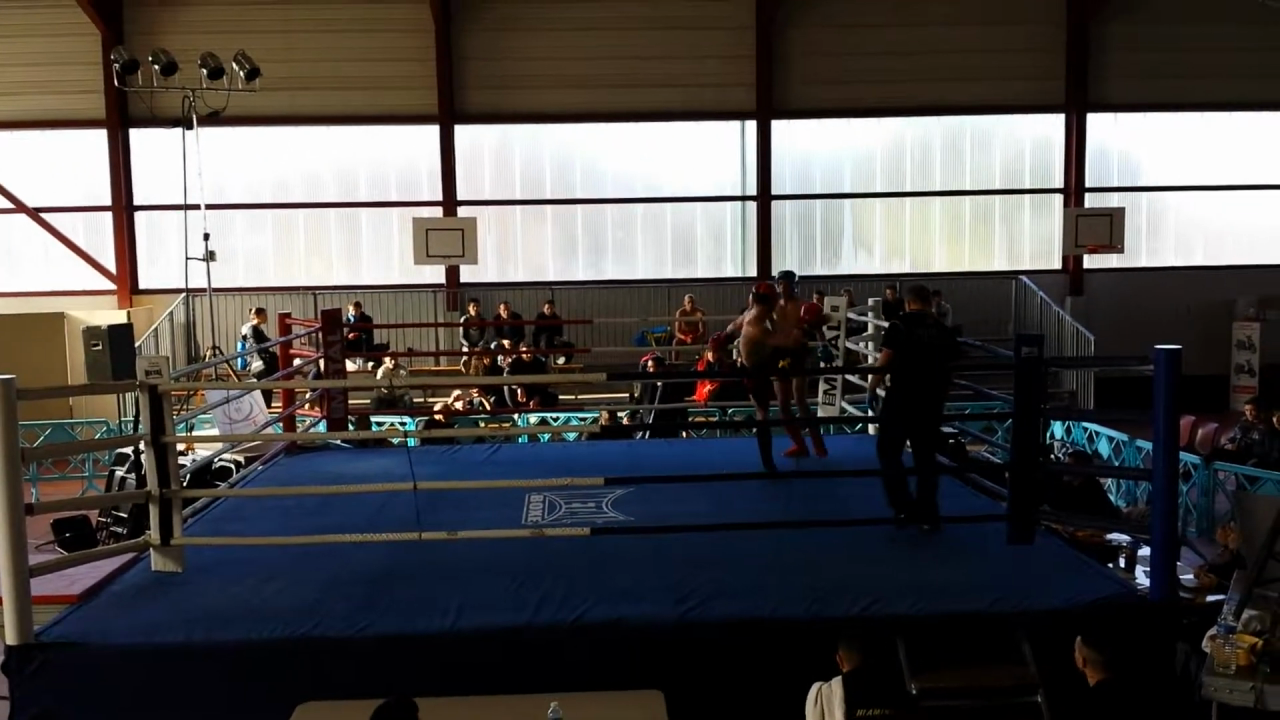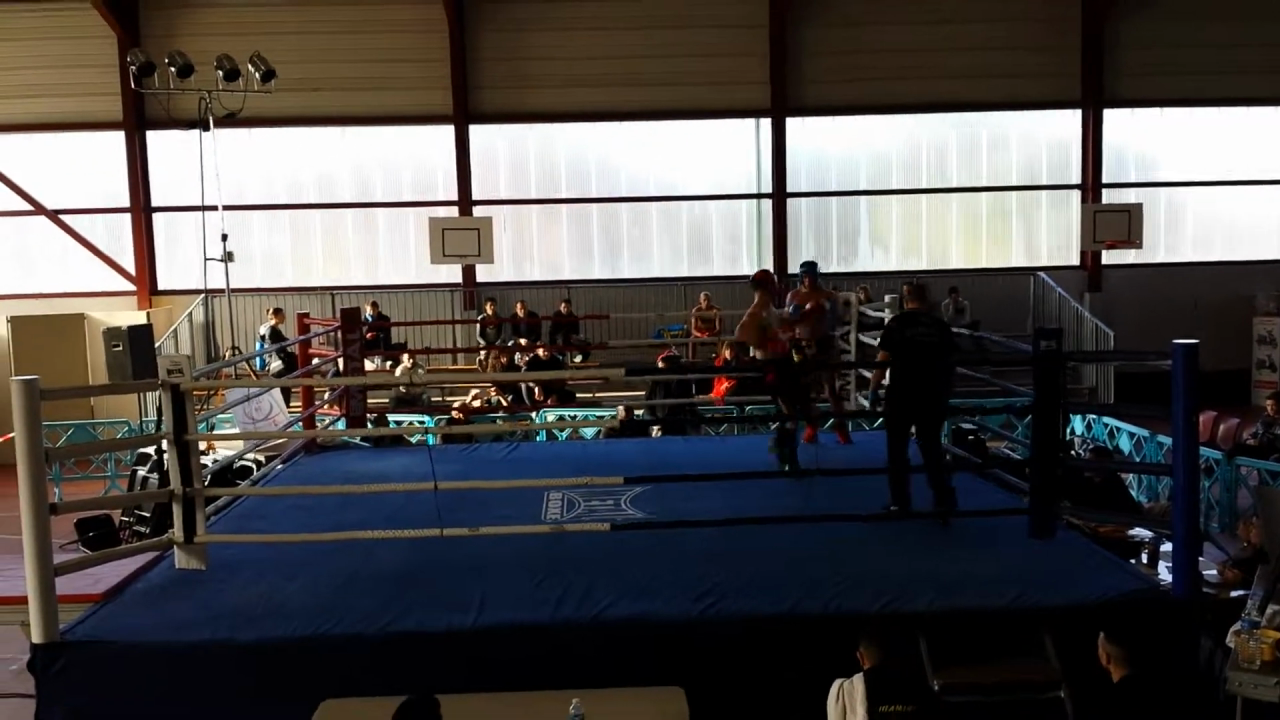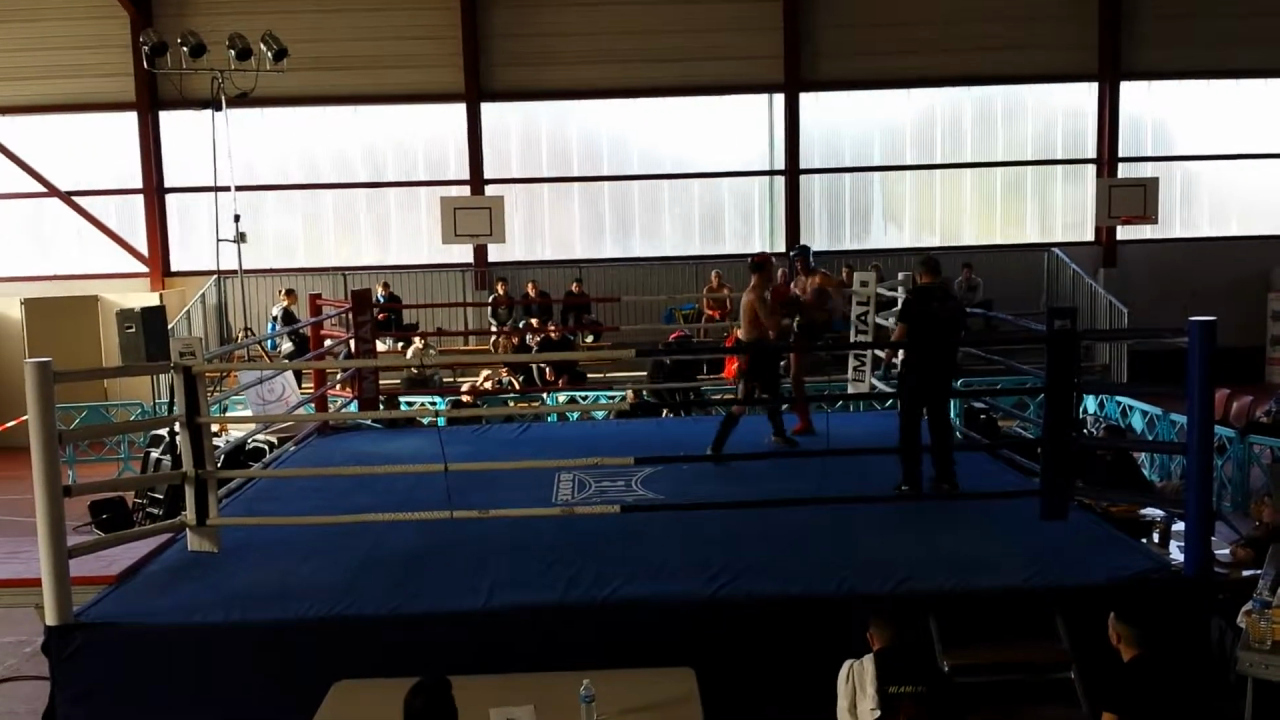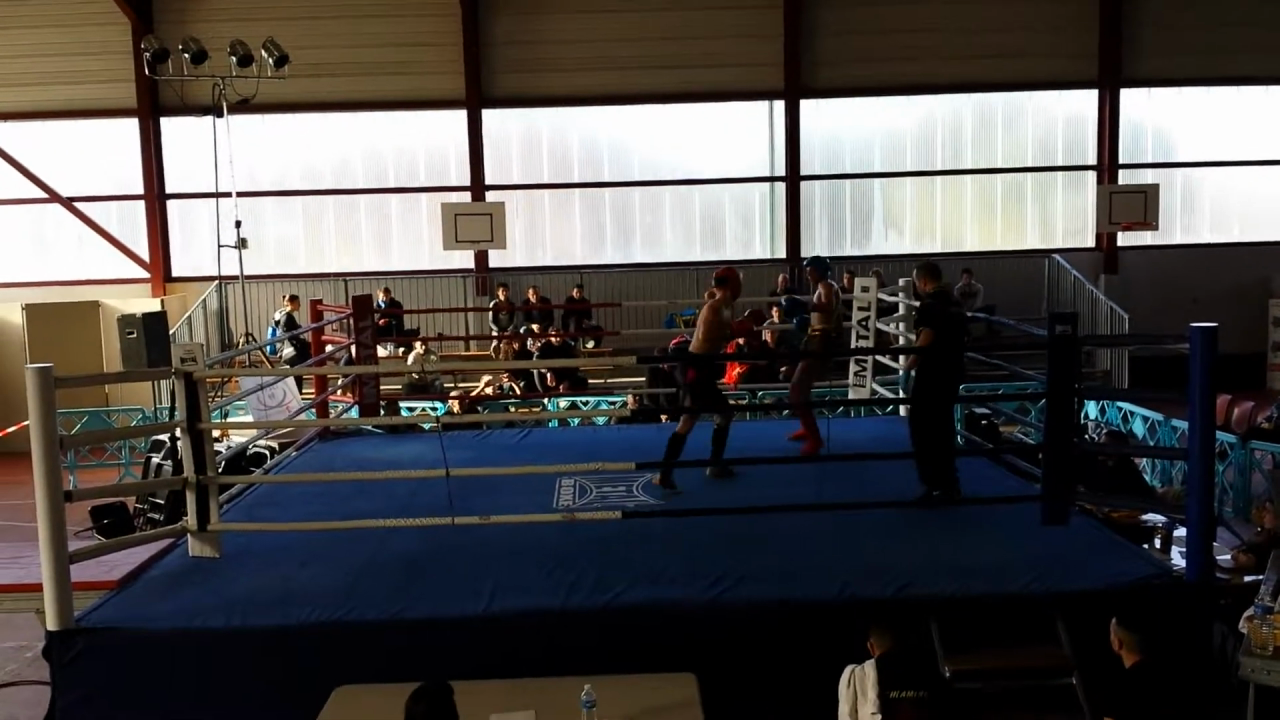
dt=0.4s
person 1, frame 1
left shoulder: (900, 325)
right shoulder: (943, 331)
left elbow: (884, 362)
right elbow: (949, 366)
left wrist: (872, 390)
right wrist: (940, 393)
left hip: (901, 399)
right hip: (932, 401)
left knee: (889, 453)
right knee: (926, 457)
left ankle: (904, 508)
right ankle: (929, 515)
person 1, frame 2
left shoulder: (897, 324)
right shoulder: (941, 326)
left elbow: (882, 362)
right elbow: (950, 363)
left wrist: (873, 391)
right wrist: (946, 394)
left hip: (902, 395)
right hip: (933, 396)
left knee: (898, 448)
right knee: (933, 448)
left ankle: (901, 502)
right ankle: (945, 501)
person 1, frame 3
left shoulder: (915, 297)
right shoulder: (954, 300)
left elbow: (900, 335)
right elbow: (959, 335)
left wrist: (887, 361)
left hip: (917, 369)
right hip: (944, 369)
left knee: (910, 424)
right knee: (941, 422)
left ankle: (911, 482)
right ankle: (946, 477)
person 1, frame 4
left shoulder: (930, 304)
right shoulder: (953, 303)
left elbow: (925, 342)
left wrist: (907, 368)
left hip: (932, 374)
right hip: (952, 372)
left knee: (921, 426)
right knee: (944, 427)
left ankle: (938, 487)
right ankle: (948, 484)
person 2, frame 1
left shoulder: (751, 313)
right shoulder: (755, 328)
left elbow: (732, 329)
right elbow: (788, 342)
left hip: (765, 360)
right hip: (754, 372)
right knee: (763, 416)
right ankle: (768, 465)
person 2, frame 2
left shoulder: (769, 309)
right shoulder: (754, 314)
left elbow: (785, 325)
right elbow: (740, 334)
left wrist: (804, 316)
right wrist: (768, 345)
left hip: (784, 364)
right hip: (772, 369)
left knee: (803, 410)
right knee: (792, 418)
left ankle: (780, 443)
right ankle: (791, 465)
person 2, frame 3
left shoulder: (757, 293)
right shoulder: (756, 295)
left elbow: (767, 327)
right elbow: (773, 326)
left hip: (760, 351)
right hip: (751, 353)
left knee: (774, 395)
right knee: (741, 405)
left ankle: (779, 434)
right ankle: (715, 448)
person 2, frame 4
left shoulder: (722, 309)
right shoulder: (714, 308)
right elbow: (704, 337)
right wrist: (733, 332)
left hip: (705, 370)
right hip: (695, 368)
left knee: (725, 414)
right knee: (687, 423)
left ankle: (716, 466)
right ankle: (664, 474)
person 3, frame 1
left shoulder: (803, 306)
right shoulder: (775, 307)
left elbow: (812, 333)
left hip: (799, 354)
left knee: (800, 402)
right knee: (783, 402)
left ankle: (817, 443)
right ankle: (799, 445)
person 3, frame 2
left shoulder: (829, 295)
right shoulder: (794, 296)
left elbow: (836, 320)
left wrist: (826, 310)
left hip: (825, 344)
right hip: (804, 345)
left knee: (831, 390)
left ankle: (842, 430)
right ankle: (811, 428)
person 3, frame 3
left shoulder: (822, 277)
right shoulder: (796, 283)
left elbow: (837, 298)
right elbow: (793, 306)
left wrist: (837, 314)
left hip: (817, 324)
right hip: (802, 327)
right knee: (796, 377)
right ankle: (805, 422)
person 3, frame 4
left shoulder: (826, 287)
right shoulder: (824, 288)
left elbow: (828, 310)
left wrist: (807, 306)
right wrist: (806, 321)
left hip: (821, 342)
right hip: (818, 340)
left knee: (797, 388)
right knee: (801, 388)
left ankle: (814, 439)
right ankle: (808, 430)
